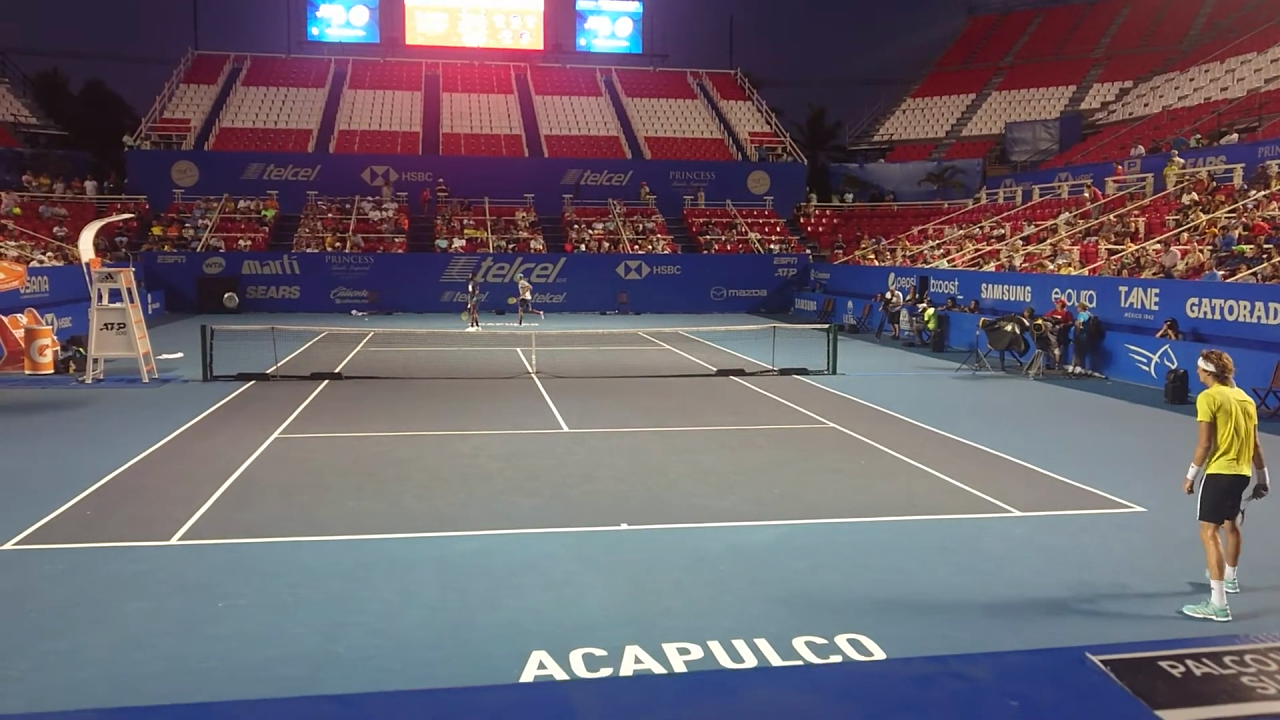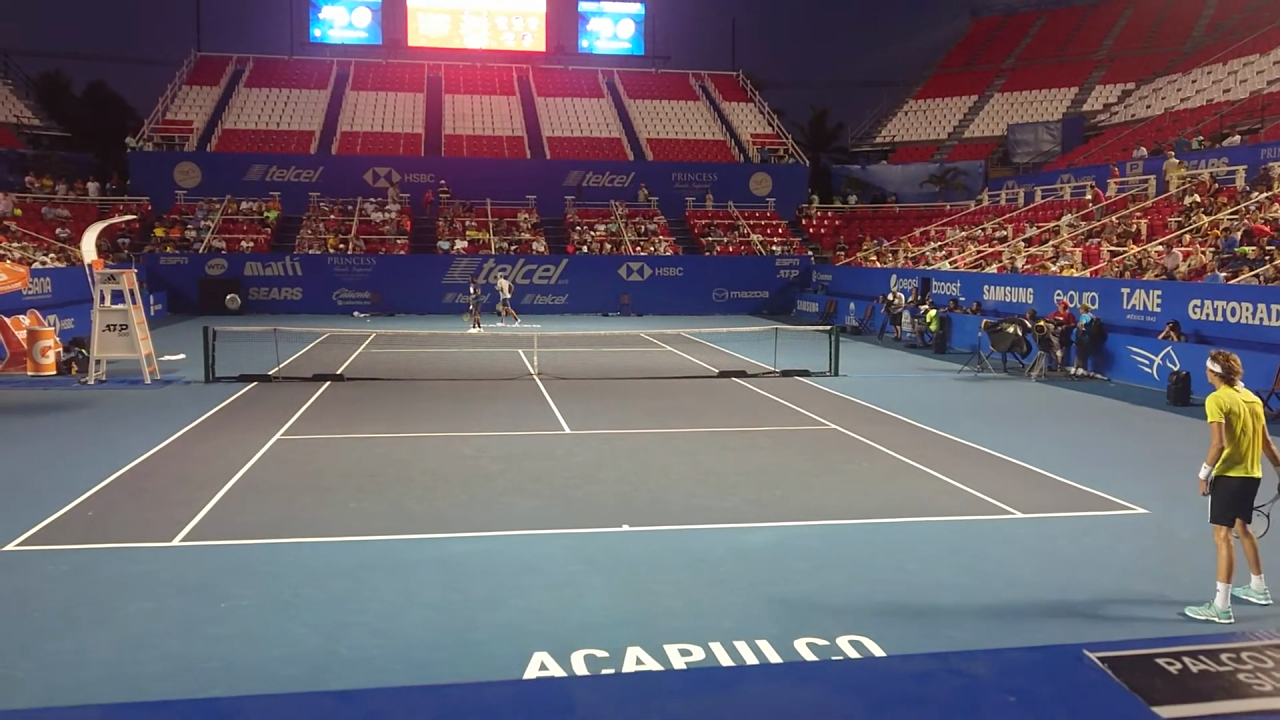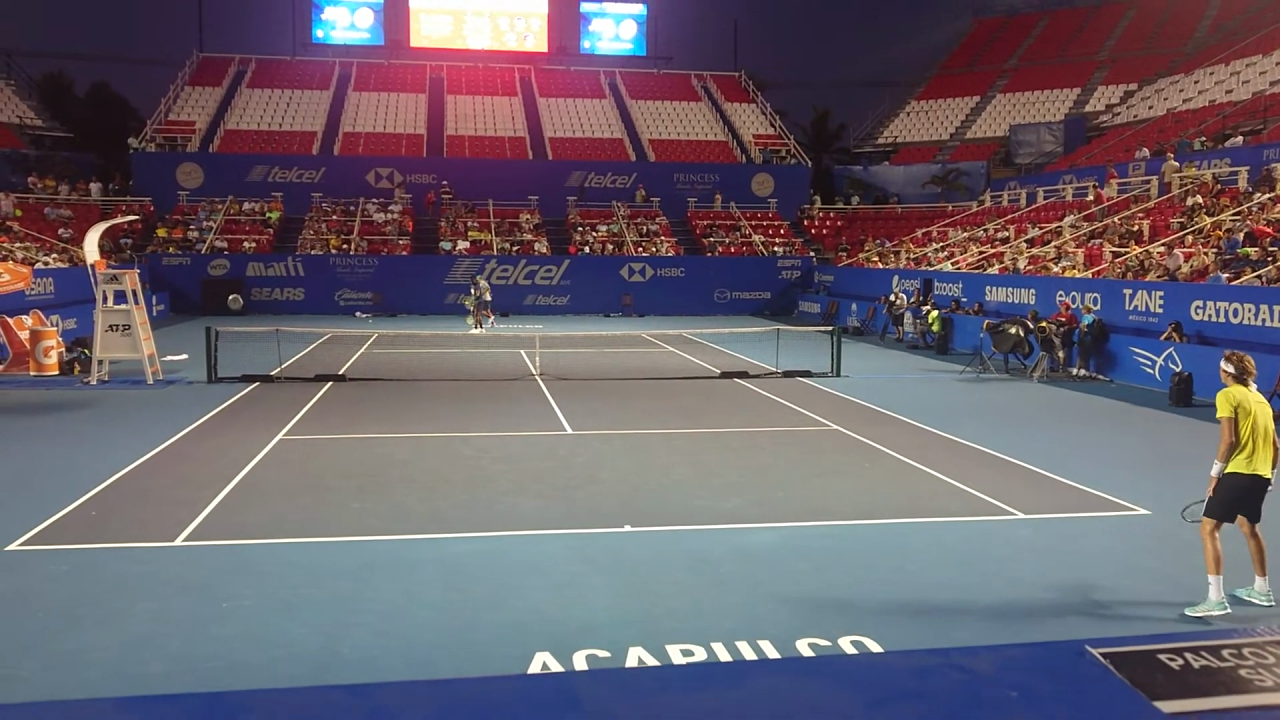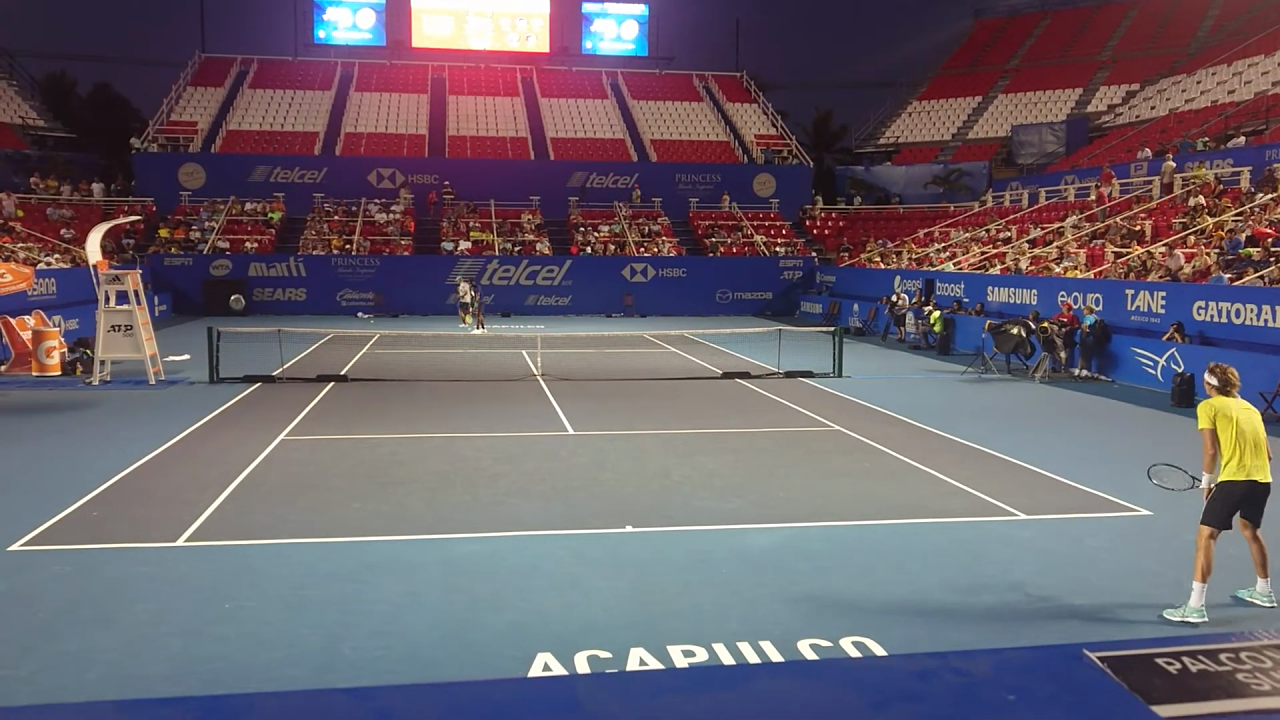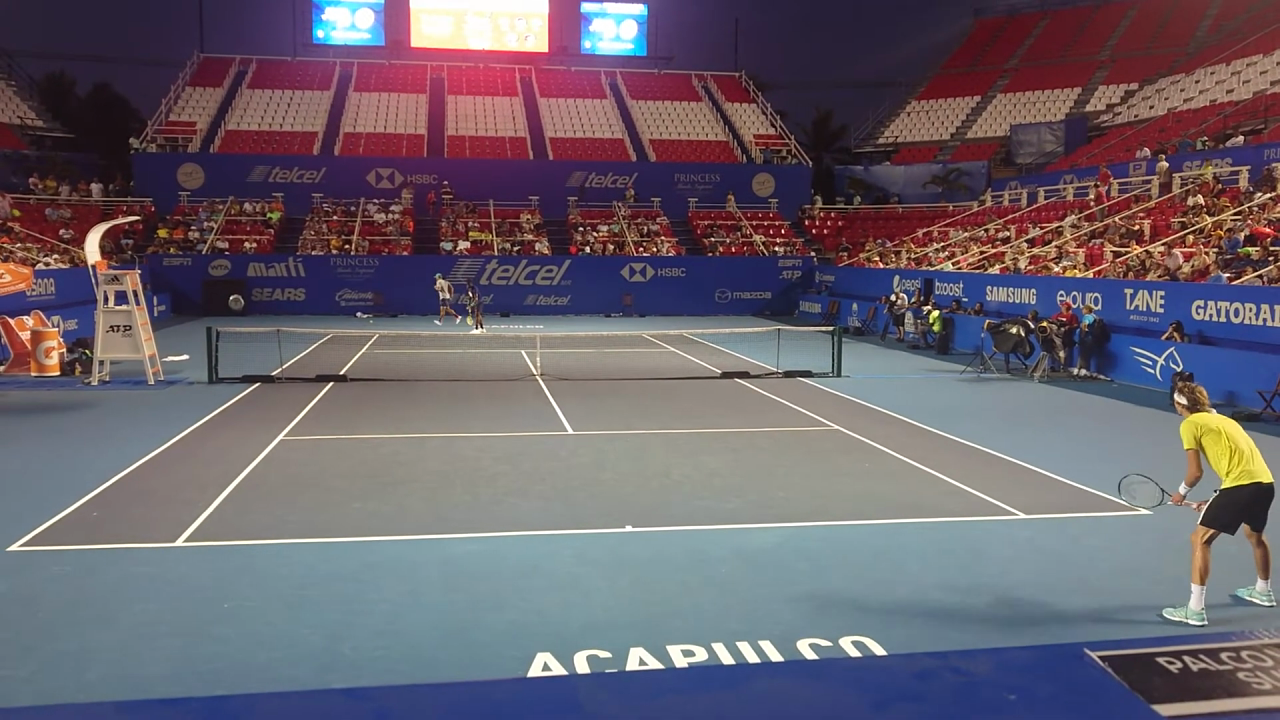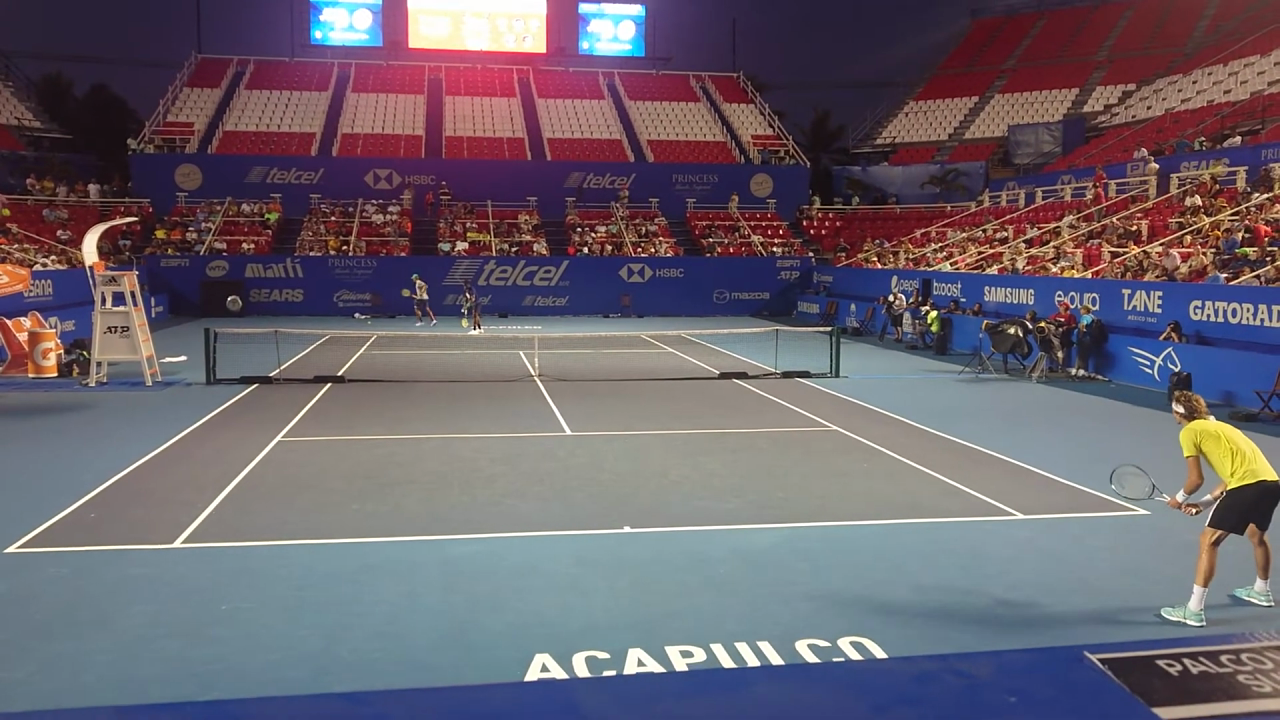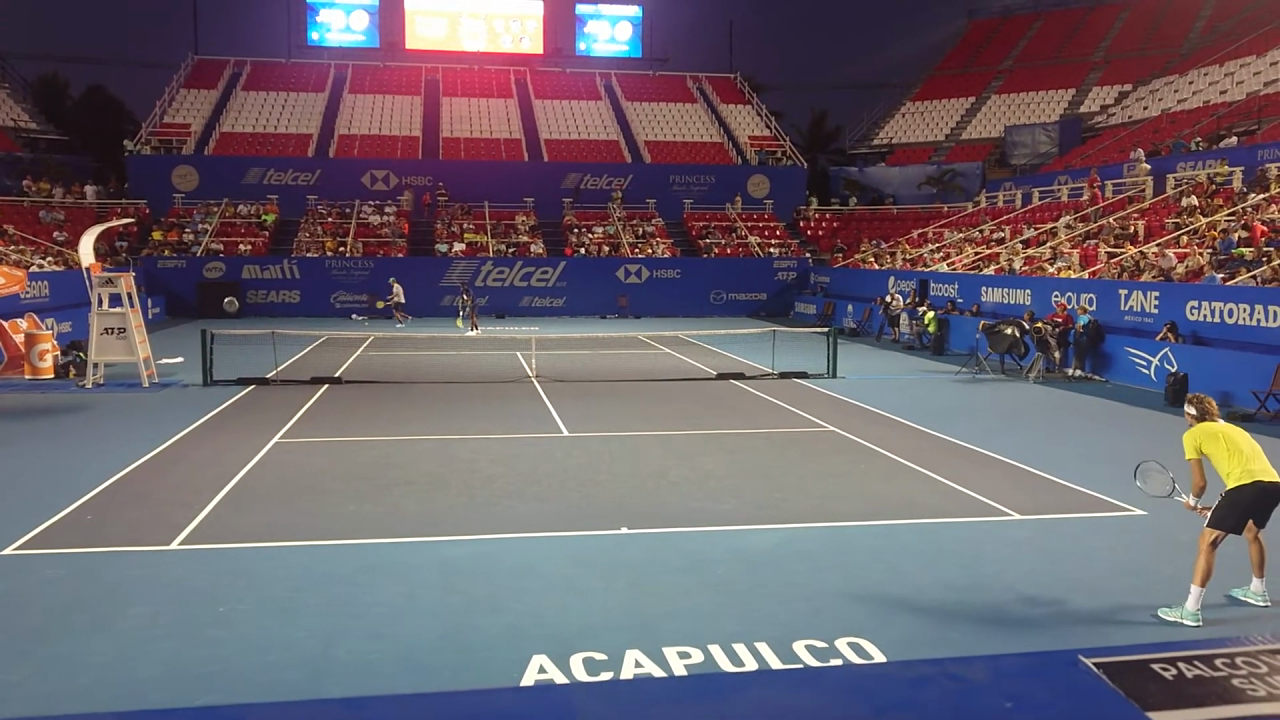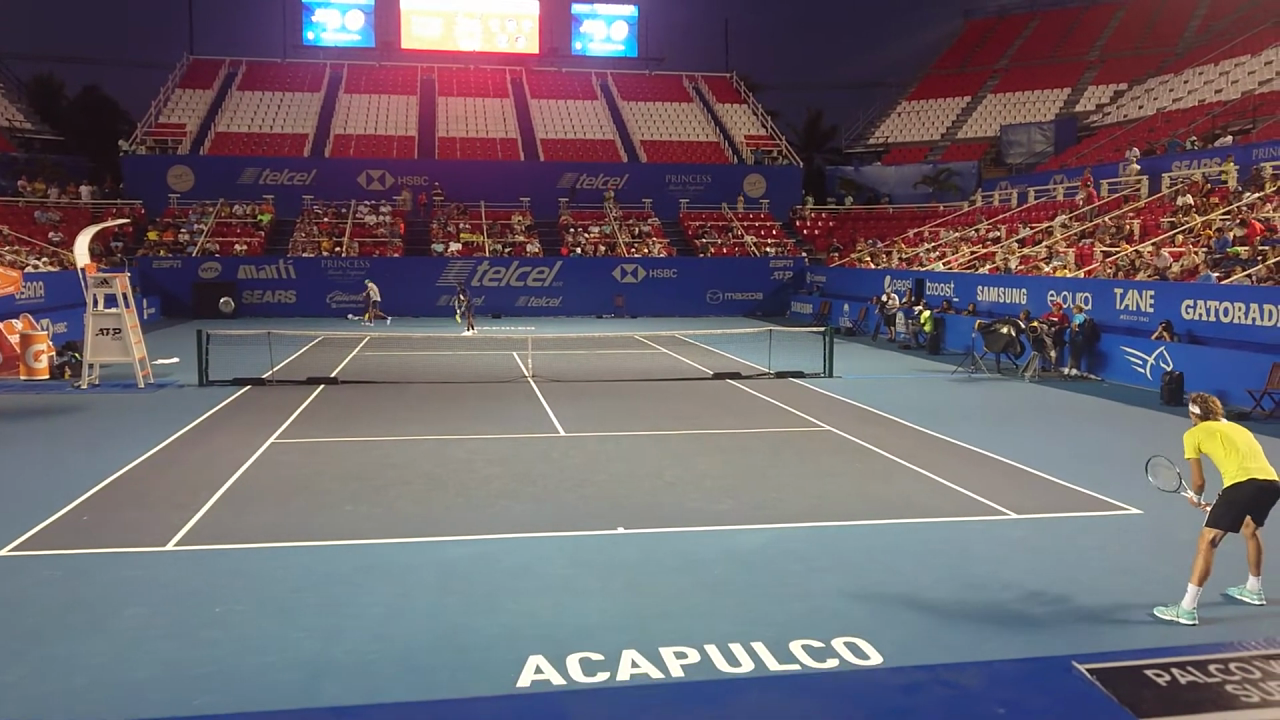
dt=0.3s
person 1, frame 1
left shoulder: (1208, 397)
right shoulder: (1245, 398)
left elbow: (1205, 444)
right elbow: (1255, 444)
left wrist: (1191, 475)
right wrist: (1262, 479)
left hip: (1219, 472)
right hip: (1242, 473)
left knee: (1209, 533)
right knee: (1231, 525)
left ankle: (1218, 604)
right ankle: (1229, 578)
person 1, frame 2
left shoulder: (1217, 399)
right shoulder: (1252, 398)
left elbow: (1218, 444)
left wrist: (1204, 474)
left hip: (1229, 475)
right hip: (1253, 475)
left knee: (1223, 536)
right knee: (1242, 528)
left ankle: (1221, 606)
person 1, frame 3
left shoulder: (1227, 395)
left elbow: (1228, 439)
left wrist: (1215, 473)
left hip: (1237, 473)
left knee: (1208, 529)
right knee: (1249, 529)
left ankle: (1216, 599)
person 1, frame 4
left shoulder: (1208, 406)
right shoulder: (1249, 408)
left elbow: (1211, 452)
right elbow: (1267, 454)
left wrist: (1207, 483)
left hip: (1235, 479)
right hip: (1263, 480)
left knee: (1206, 537)
right knee: (1250, 532)
left ankle: (1195, 607)
right ankle: (1264, 591)
person 1, frame 5
left shoulder: (1190, 424)
right shoulder: (1223, 420)
left elbow: (1195, 472)
left wrist: (1181, 493)
right wrist: (1213, 502)
left hip: (1241, 485)
right hip: (1265, 483)
left knee: (1200, 539)
right knee: (1255, 536)
left ankle: (1195, 609)
right ankle: (1263, 591)
person 1, frame 6
left shoulder: (1189, 432)
right shoulder: (1220, 427)
left elbow: (1196, 479)
left wrist: (1179, 499)
right wrist: (1202, 504)
left hip: (1248, 486)
left knee: (1208, 541)
right knee: (1256, 535)
left ankle: (1194, 610)
person 1, frame 7
left shoulder: (1193, 435)
right shoulder: (1232, 429)
left elbow: (1200, 482)
left wrist: (1193, 502)
right wrist: (1219, 507)
left hip: (1247, 487)
left knee: (1207, 542)
right knee: (1252, 532)
left ankle: (1191, 610)
right ankle: (1258, 591)
person 1, frame 8
left shoulder: (1193, 434)
right shoulder: (1238, 428)
left elbow: (1199, 481)
left wrist: (1196, 499)
right wrist: (1224, 506)
left hip: (1243, 484)
left knee: (1207, 542)
right knee: (1250, 529)
left ankle: (1187, 609)
right ankle: (1254, 589)
